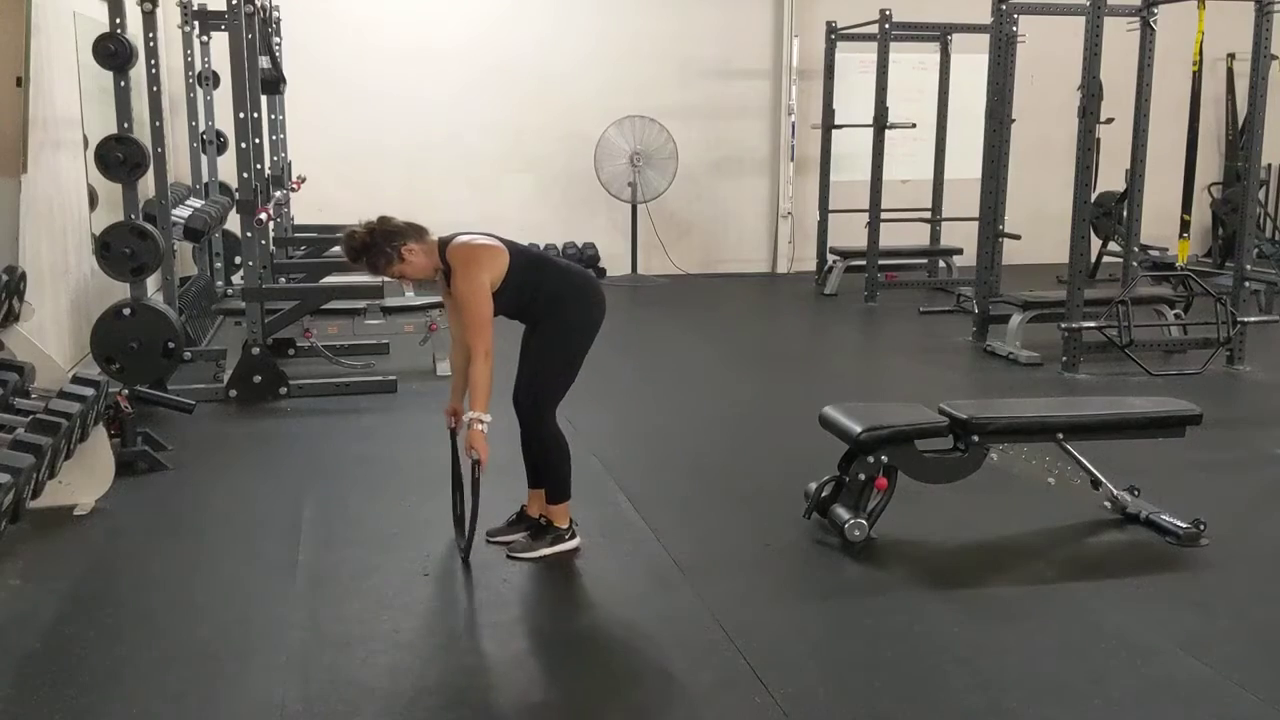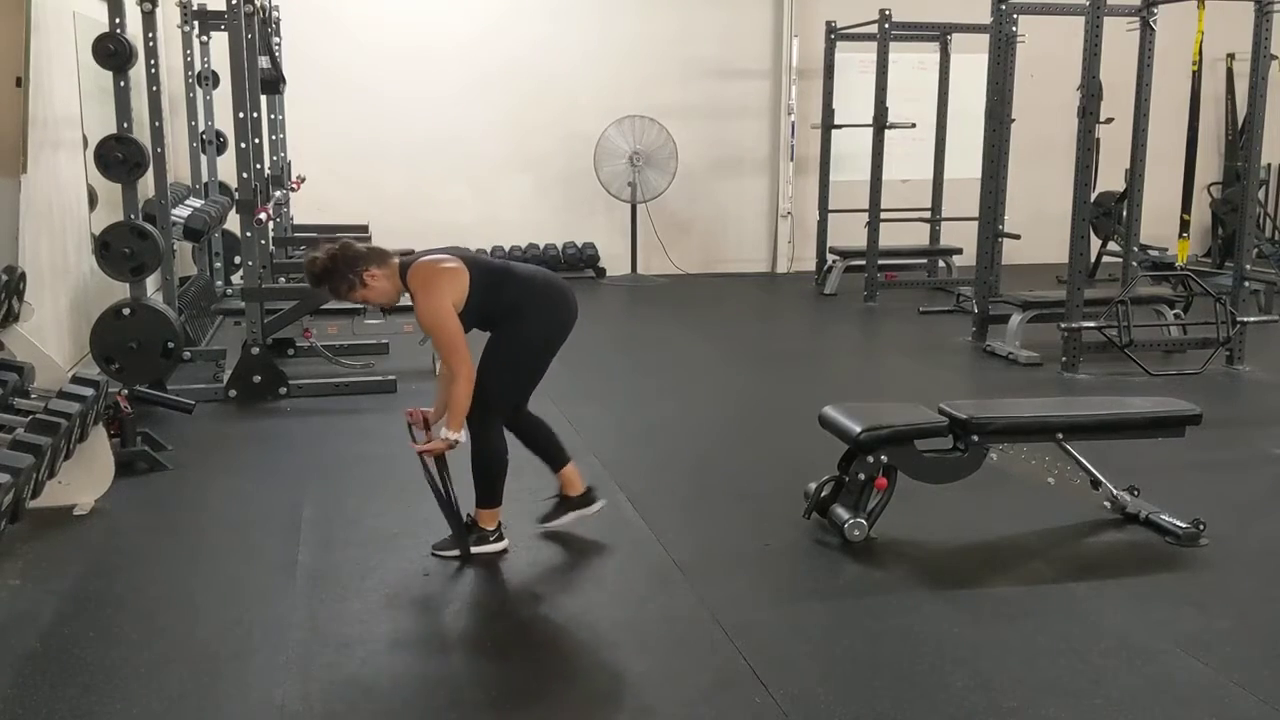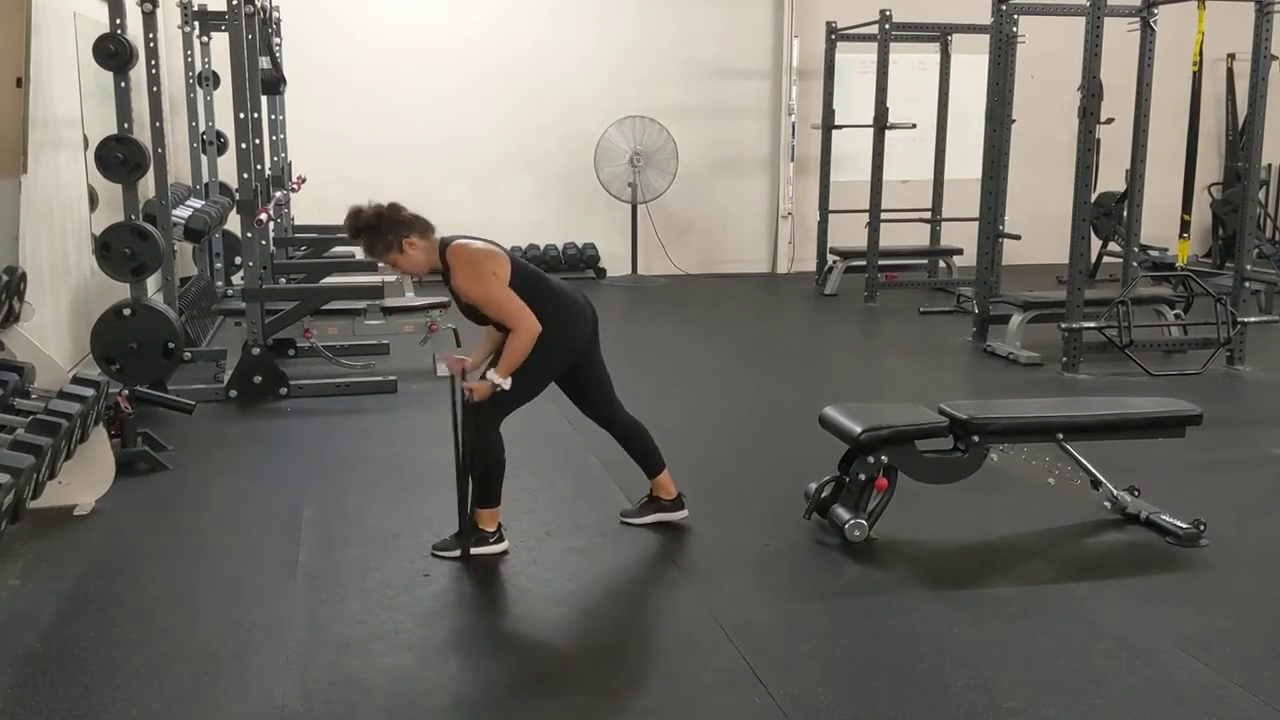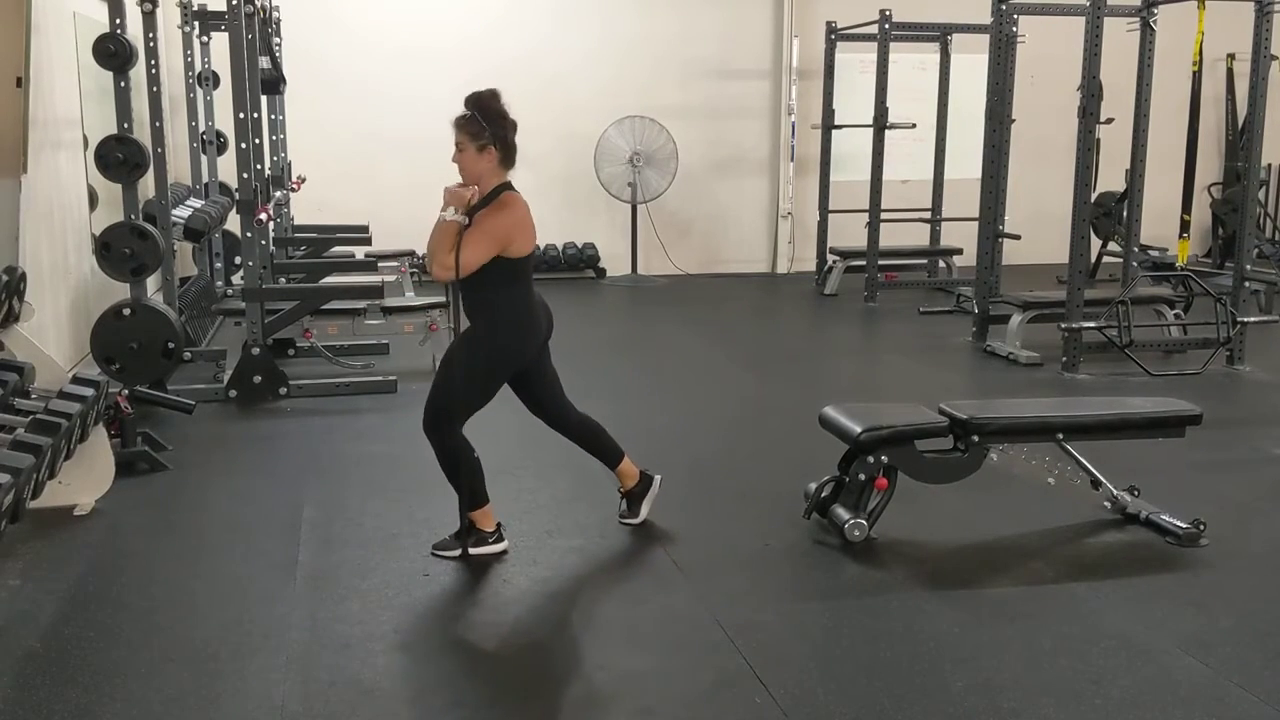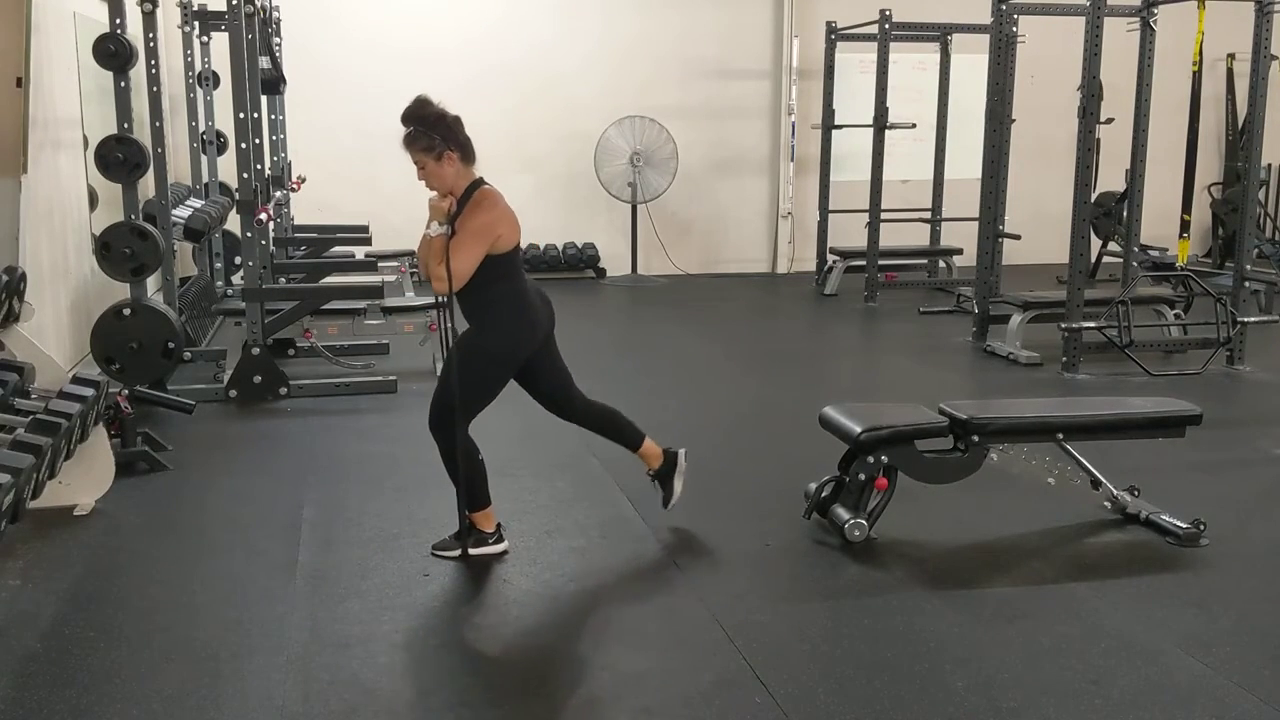
dt=1s
person 1, frame 1
left shoulder: (466, 266)
right shoulder: (446, 267)
left elbow: (481, 353)
right elbow: (462, 343)
left wrist: (476, 422)
right wrist: (456, 399)
left hip: (575, 306)
right hip: (552, 310)
left knee: (537, 412)
right knee: (528, 408)
left ankle: (562, 526)
right ankle: (536, 513)
person 1, frame 2
left shoulder: (428, 292)
right shoulder: (416, 271)
left elbow: (463, 372)
right elbow: (453, 357)
left wrist: (450, 433)
right wrist: (439, 412)
left hip: (537, 313)
right hip: (547, 301)
left knee: (483, 418)
right knee: (508, 410)
left ankle: (487, 531)
right ankle: (575, 491)
person 1, frame 3
left shoulder: (464, 269)
right shoulder: (455, 255)
left elbow: (526, 327)
left wrist: (493, 379)
right wrist: (475, 363)
left hip: (559, 330)
right hip: (573, 316)
left knee: (481, 416)
right knee: (607, 409)
left ankle: (487, 531)
right ankle: (667, 497)
person 1, frame 4
left shoulder: (503, 213)
right shoulder: (484, 200)
left elbow: (444, 268)
right elbow: (433, 257)
left wrist: (453, 213)
right wrist: (452, 210)
left hip: (501, 334)
right hip: (521, 326)
left knee: (440, 422)
right knee: (556, 410)
left ankle: (484, 531)
right ankle: (636, 481)
person 1, frame 5
left shoulder: (482, 209)
right shoulder: (462, 200)
left elbow: (445, 281)
right elbow: (427, 268)
left wrist: (438, 224)
right wrist: (437, 223)
left hip: (502, 331)
right hip: (524, 319)
left knee: (445, 422)
right knee: (569, 402)
left ankle: (484, 531)
right ankle: (662, 460)
